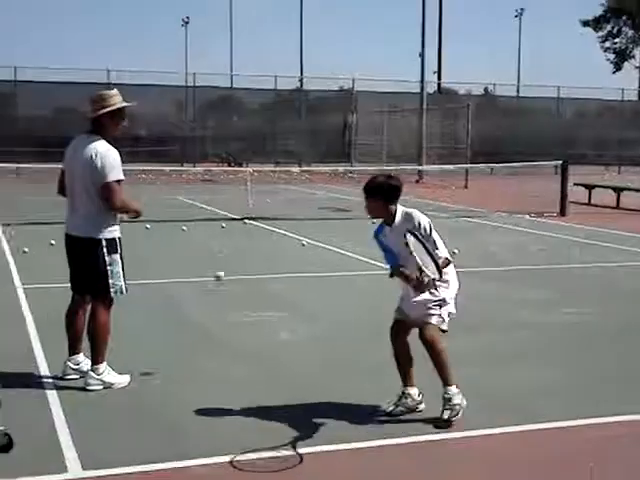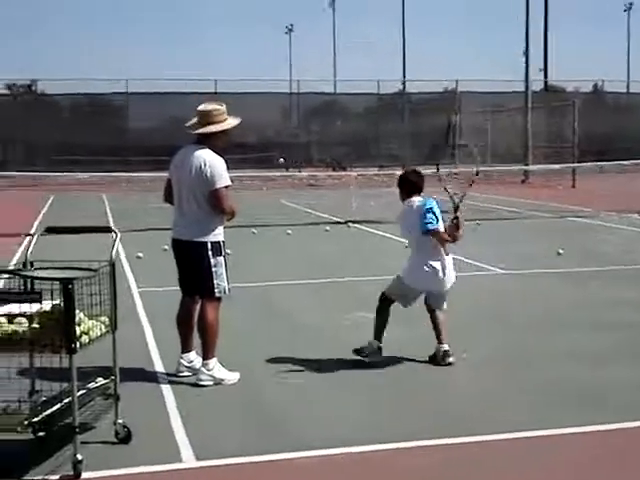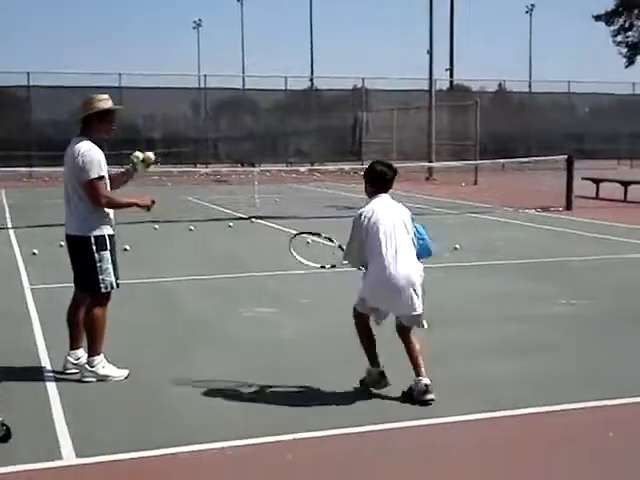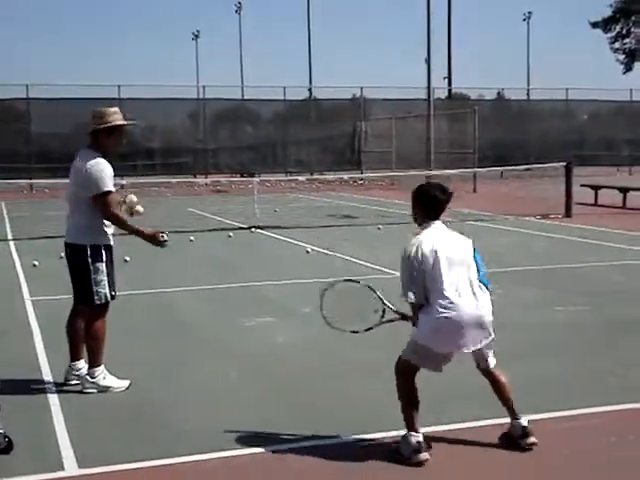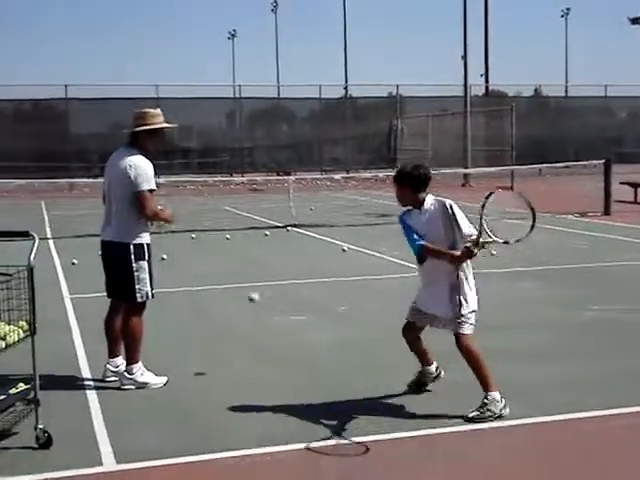
dt=1s
person 1, frame 1
left shoulder: (74, 145)
right shoulder: (106, 153)
left elbow: (63, 188)
right elbow: (115, 202)
right wrist: (134, 208)
left hip: (74, 233)
right hip: (99, 237)
left knee: (80, 298)
right knee: (102, 302)
left ankle: (74, 360)
right ankle: (97, 371)
person 1, frame 2
left shoulder: (180, 156)
right shoulder: (213, 161)
left elbow: (169, 196)
right elbow: (223, 206)
right wrist: (232, 211)
left hip: (181, 237)
right hip: (205, 240)
left knee: (190, 298)
right knee: (211, 301)
left ankle: (187, 358)
right ankle: (209, 367)
person 1, frame 3
left shoulder: (81, 147)
right shoulder: (89, 152)
left elbow: (106, 183)
right elbow: (101, 198)
left wrist: (130, 172)
right wrist: (137, 202)
left hip: (78, 232)
right hip: (93, 234)
left knee: (82, 295)
right knee: (99, 297)
left ankle: (75, 356)
right ankle: (94, 363)
person 1, frame 4
left shoulder: (84, 157)
right shoulder: (99, 167)
right elbow: (110, 214)
left wrist: (119, 202)
right wrist: (144, 234)
left hip: (76, 241)
right hip: (91, 245)
left knee: (81, 307)
right knee: (97, 309)
left ankle: (76, 368)
right ankle: (95, 375)
person 1, frame 5
left shoulder: (116, 157)
right shoulder: (140, 164)
right elbow: (147, 210)
right wrist: (164, 215)
left hip: (111, 240)
right hip: (131, 244)
left knee: (118, 305)
right knee: (135, 307)
left ankle: (114, 364)
right ankle: (132, 371)
person 2, frame 1
left shoulder: (416, 220)
right shoulder: (380, 234)
left elbow: (444, 256)
right elbow: (396, 267)
right wrist: (411, 280)
left hip: (440, 284)
right hip: (415, 286)
left knee: (428, 335)
right knee: (397, 333)
left ankle: (452, 394)
right ankle: (410, 395)
person 2, frame 2
left shoulder: (403, 215)
right shoulder: (428, 205)
right elbow: (432, 231)
left wrist: (450, 231)
right wrist: (449, 238)
left hip: (418, 270)
right hip: (441, 270)
left knee: (385, 299)
right knee: (433, 306)
left ankle: (376, 345)
right ankle: (443, 348)
person 2, frame 3
left shoulder: (365, 214)
right shoulder: (404, 211)
left elbow: (354, 258)
left wrist: (365, 263)
left hip: (382, 279)
right hip: (411, 277)
left knee: (360, 315)
right knee: (406, 331)
left ankle: (375, 371)
right ankle: (422, 384)
person 2, frame 4
left shoulder: (416, 247)
right shoulder: (464, 241)
left elbow: (413, 297)
right elbow: (482, 282)
left wrist: (415, 316)
left hip: (446, 318)
right hip: (479, 314)
left knee: (404, 370)
right knee: (487, 366)
left ankle: (414, 439)
right ankle: (520, 426)
person 2, frame 5
left shoulder: (444, 206)
right shoulder: (406, 219)
left elbow: (469, 236)
right elbow: (421, 247)
left wrist: (465, 254)
right wrist: (450, 255)
left hip: (457, 285)
right hip: (430, 287)
left knee: (464, 343)
right knee: (410, 331)
left ankle: (493, 400)
right ankle: (429, 369)
